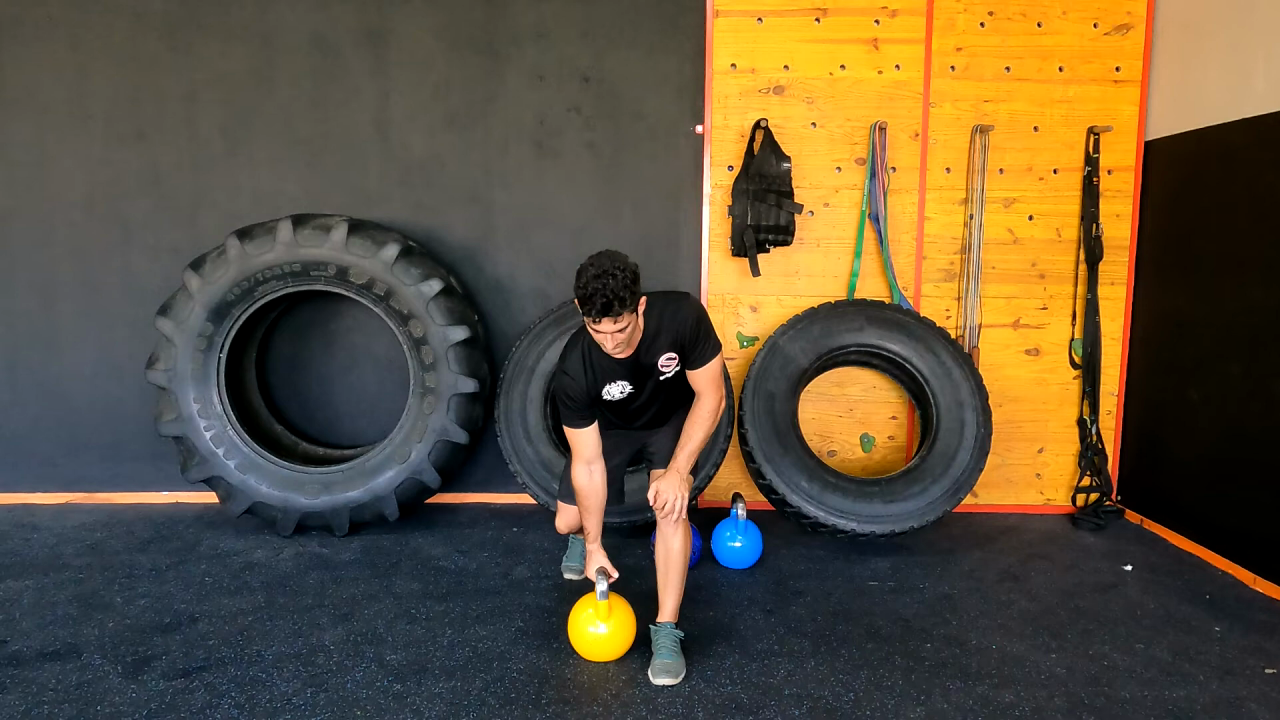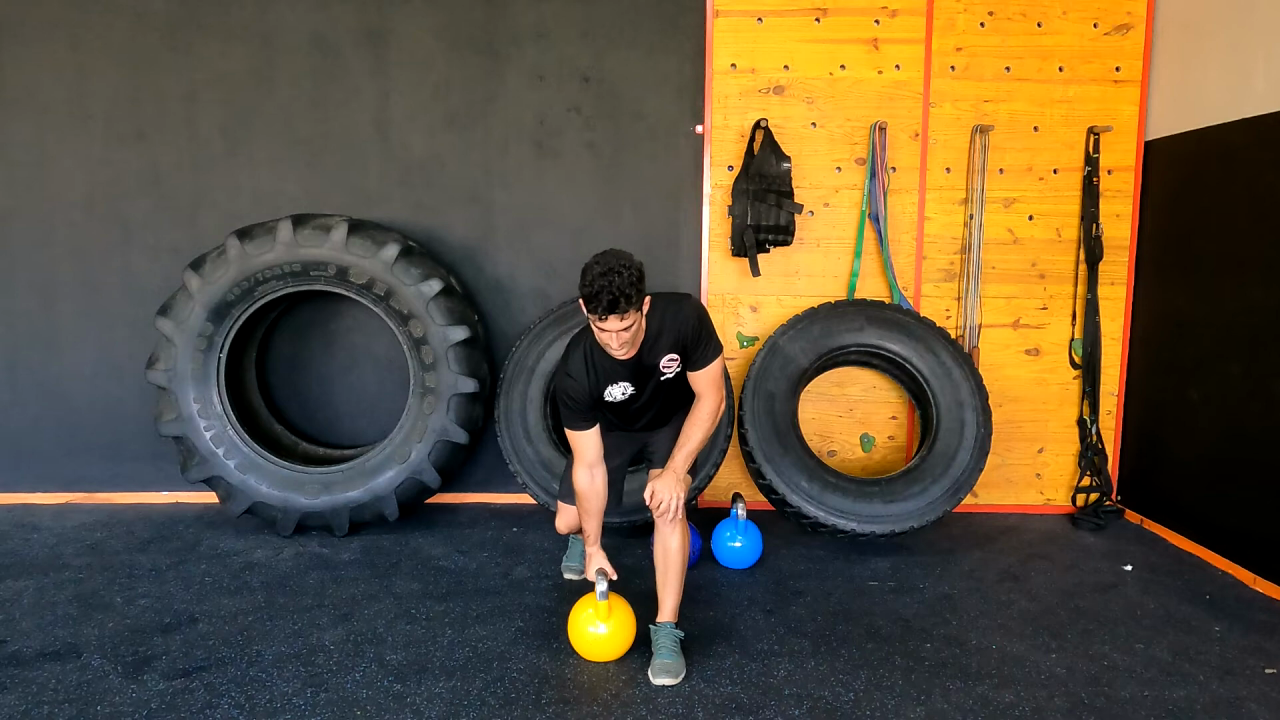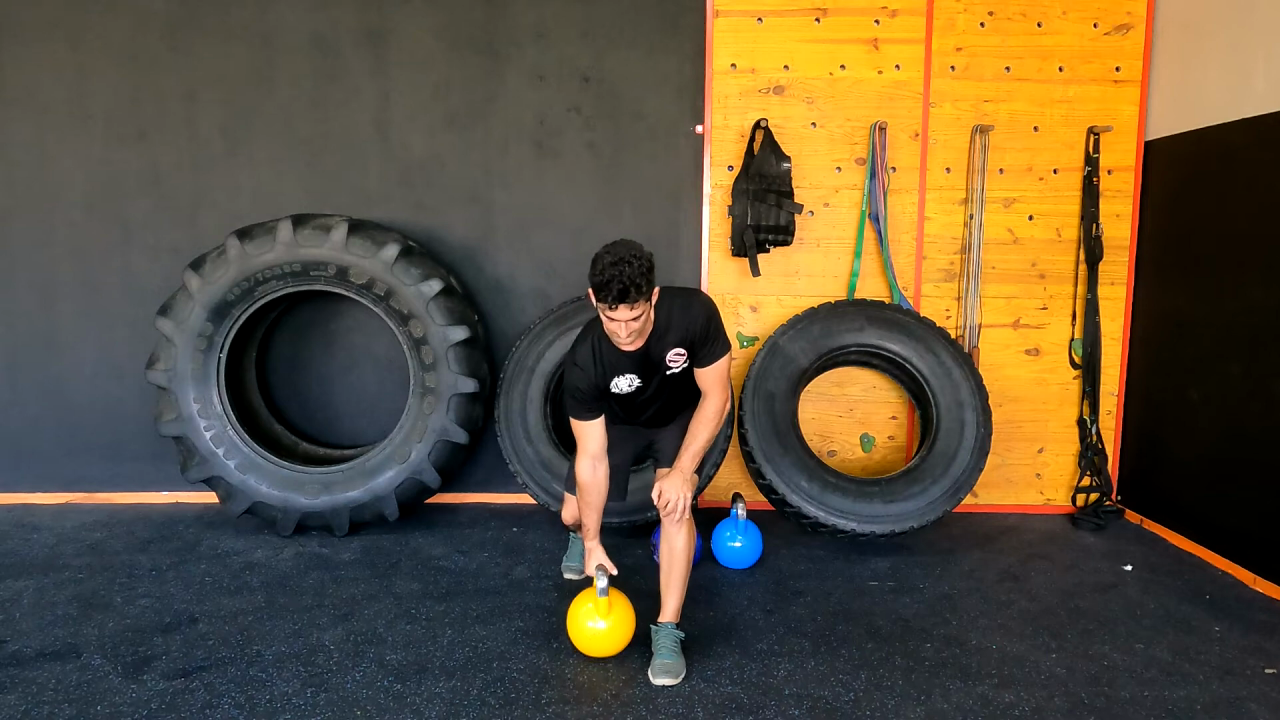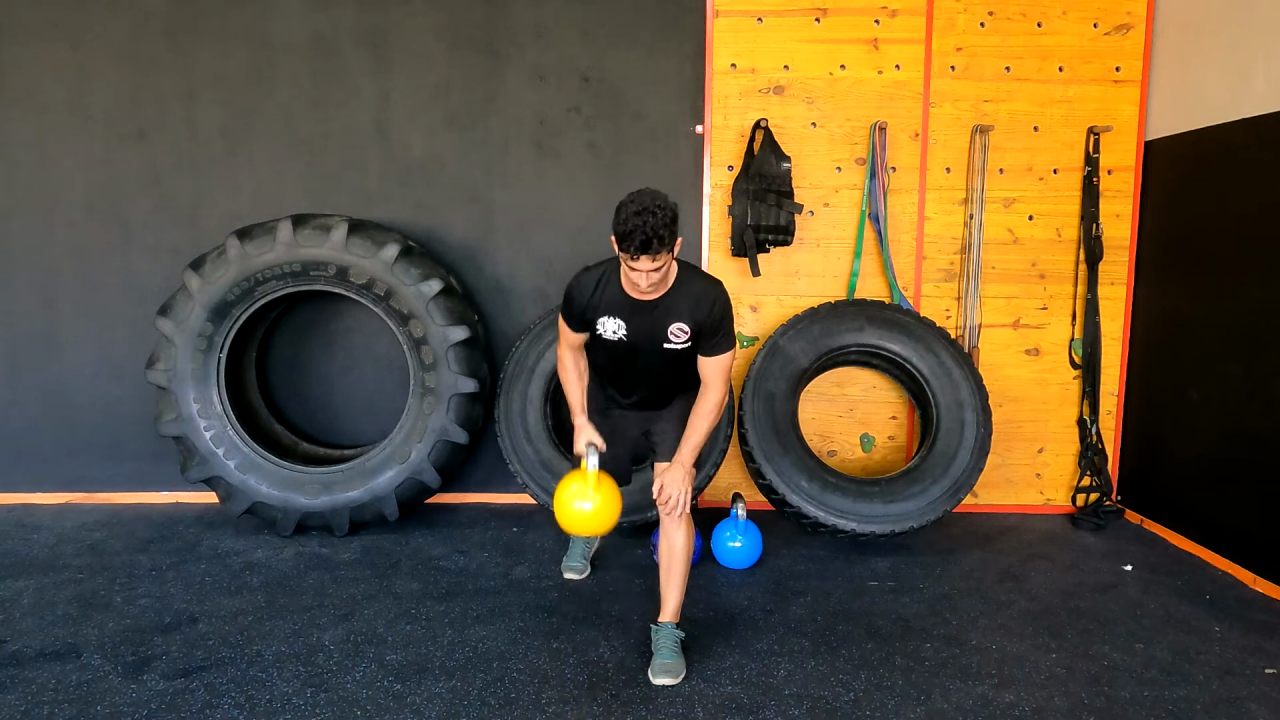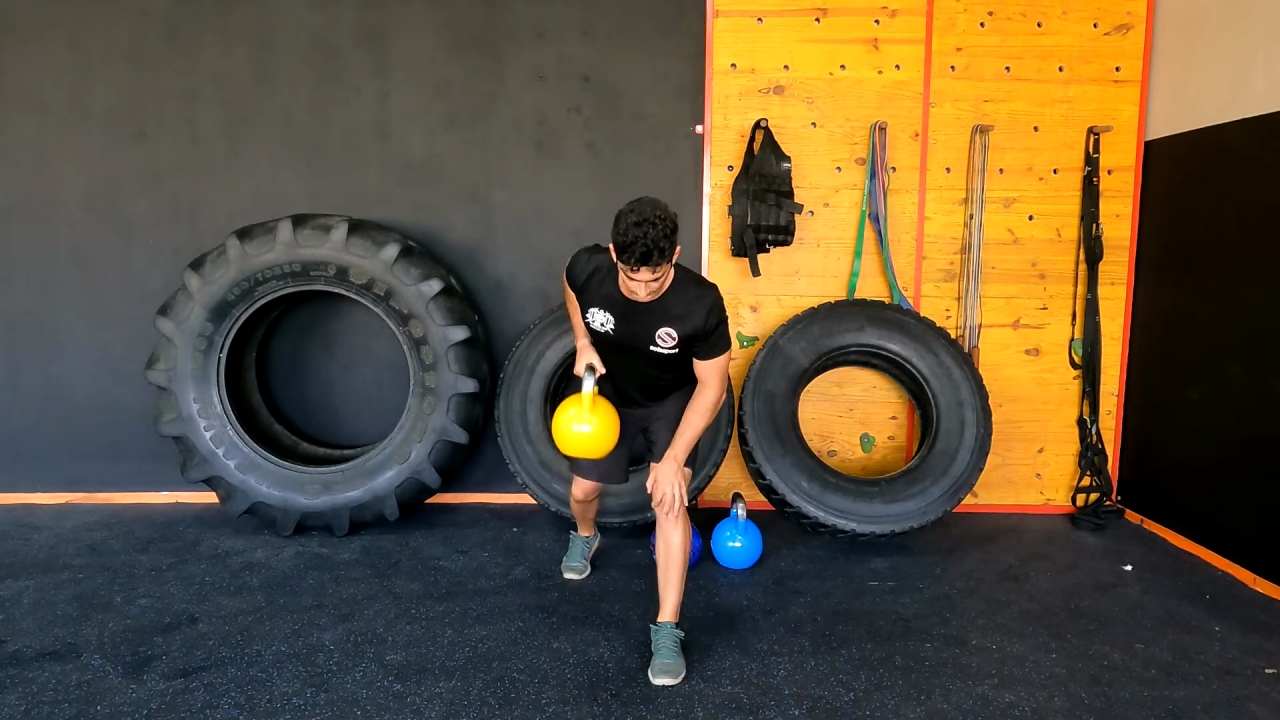
dt=0.4s
person 1, frame 1
left shoulder: (683, 315)
right shoulder: (573, 369)
left elbow: (711, 395)
right elbow: (587, 462)
left wrist: (678, 470)
right wrist: (595, 546)
left hip: (672, 418)
right hip: (608, 425)
left knee: (670, 507)
right knee: (567, 522)
left ankle: (666, 631)
right ankle: (582, 538)
person 1, frame 2
left shoulder: (684, 316)
right shoulder: (575, 370)
left elbow: (711, 396)
right elbow: (589, 465)
left wrist: (675, 470)
right wrist: (594, 549)
left hip: (673, 419)
right hip: (609, 427)
left knee: (667, 506)
right knee: (568, 522)
left ankle: (666, 631)
right ankle: (582, 538)
person 1, frame 3
left shoulder: (695, 313)
right shoulder: (584, 359)
left elbow: (716, 396)
right elbow: (591, 457)
left wrist: (682, 470)
right wrist: (593, 543)
left hip: (680, 417)
right hip: (616, 422)
left knee: (675, 507)
right knee: (574, 515)
left ankle: (667, 632)
right ankle: (582, 541)
person 1, frame 4
left shoulder: (706, 297)
right shoulder: (587, 288)
left elbow: (715, 386)
right elbow: (569, 346)
left wrist: (682, 462)
right wrist: (580, 423)
left hip: (675, 406)
right hip: (609, 405)
left knee: (674, 503)
left ankle: (667, 630)
right ankle: (584, 536)
person 1, frame 5
left shoulder: (701, 303)
right shoulder: (588, 268)
left elbow: (711, 386)
left wrist: (674, 458)
right wrist: (583, 341)
left hip: (673, 400)
right hip: (608, 394)
left knee: (670, 500)
right knee: (583, 489)
left ankle: (666, 631)
right ankle: (584, 535)
